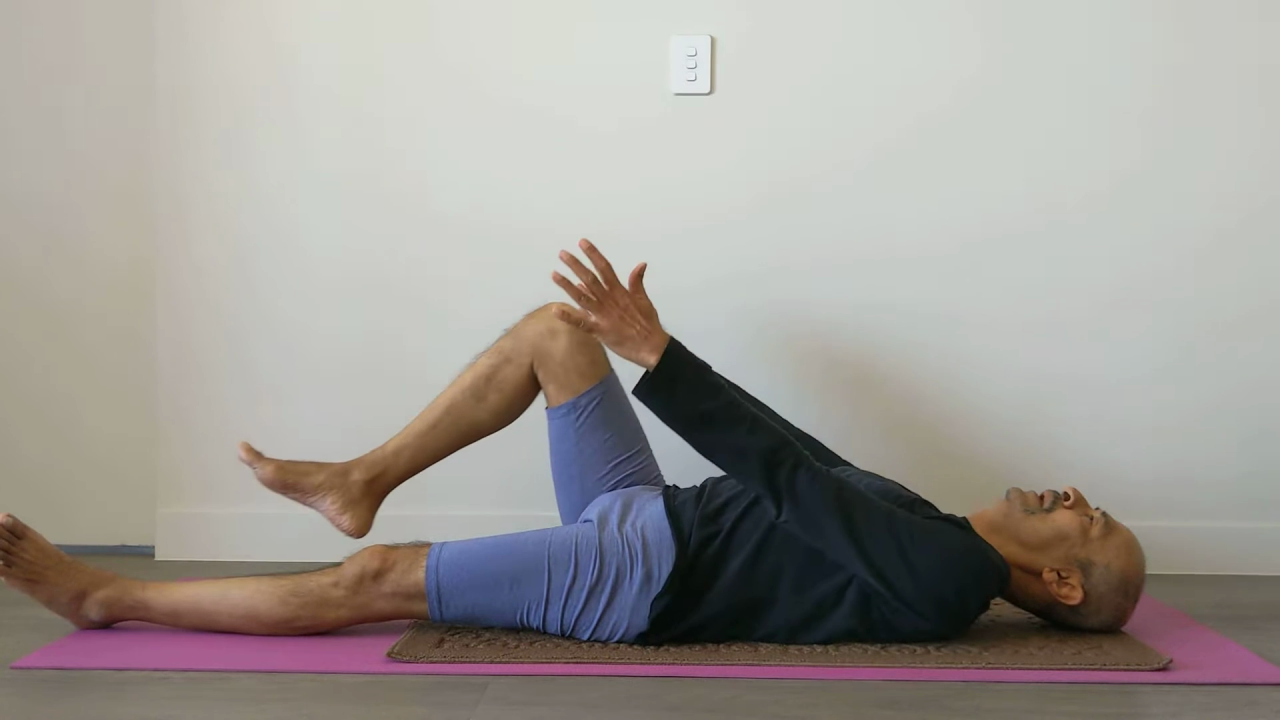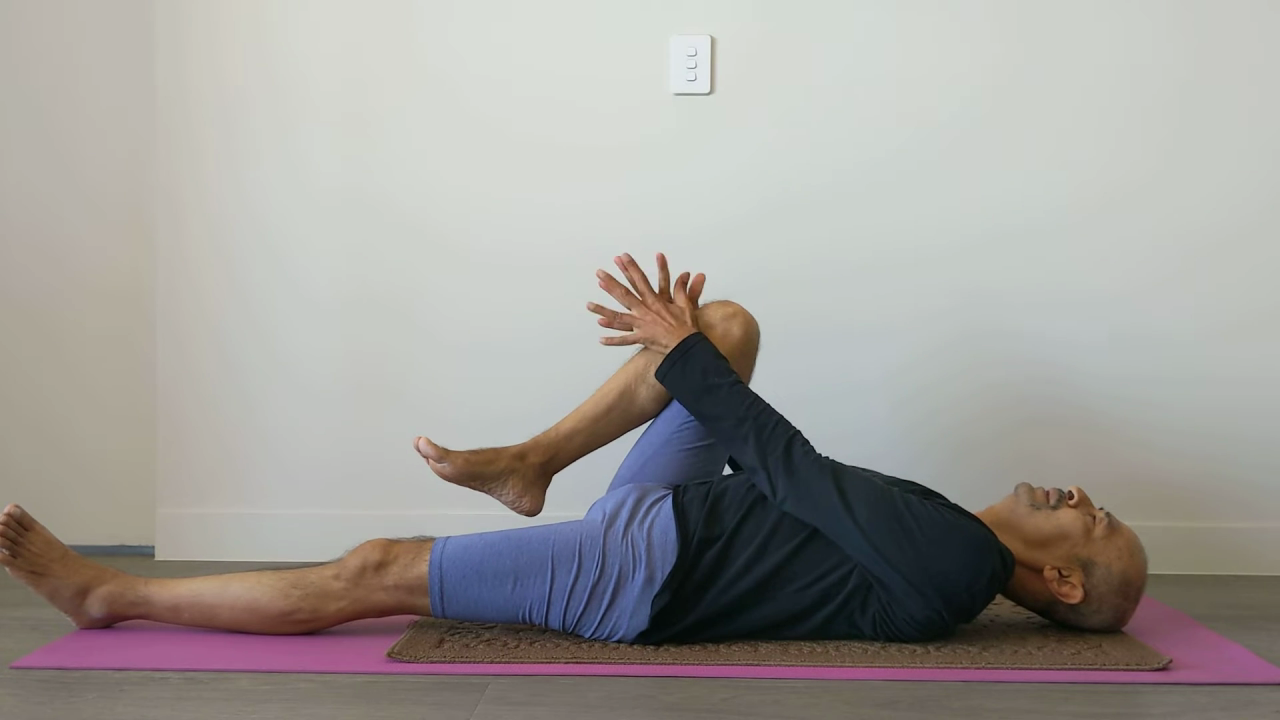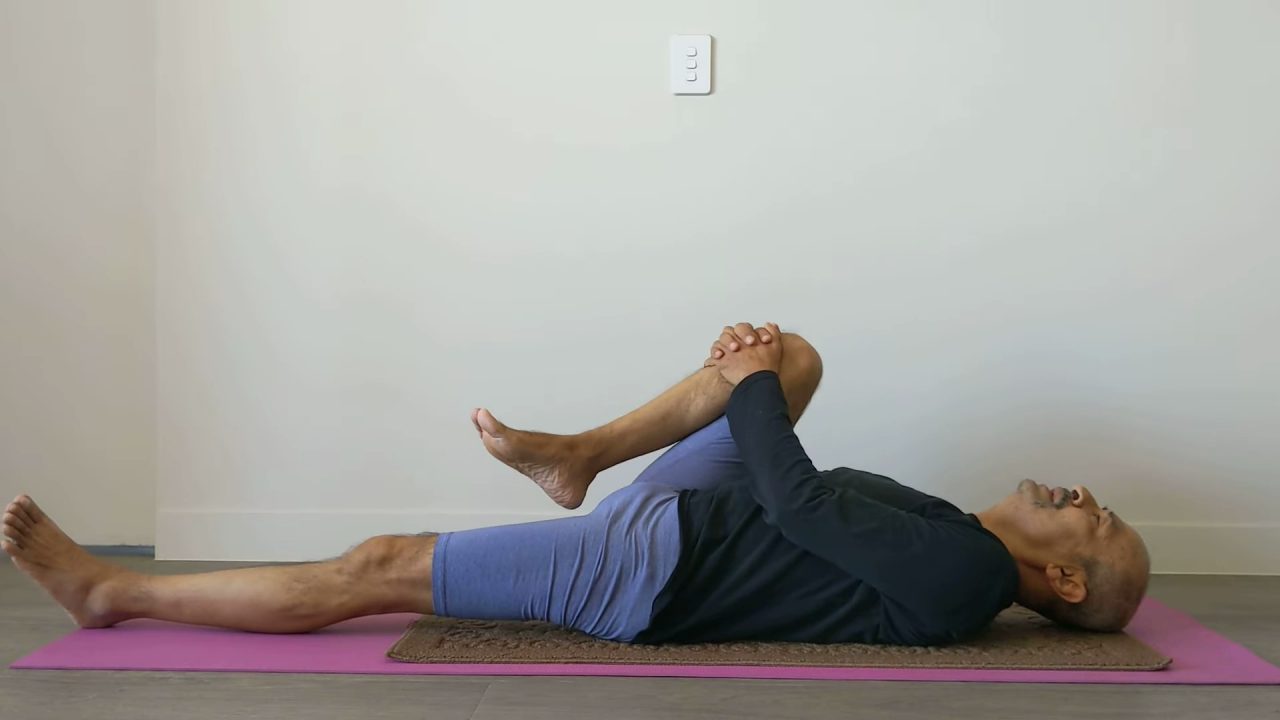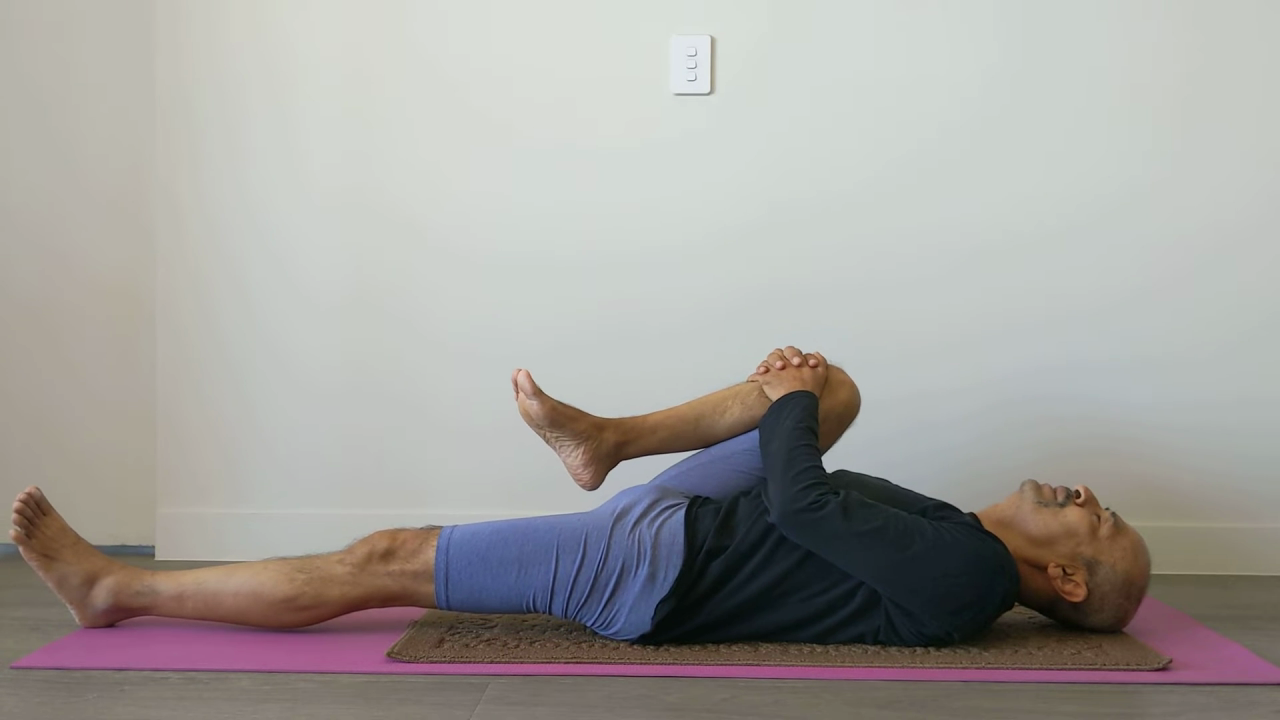
dt=1s
person 1, frame 1
left shoulder: (942, 577)
right shoulder: (928, 536)
left elbow: (787, 482)
right elbow: (797, 460)
left wrist: (654, 357)
right wrist: (655, 351)
left hip: (635, 577)
right hip: (653, 515)
left knee: (369, 583)
right knee: (544, 333)
left ankle: (104, 597)
right ankle: (354, 483)
person 1, frame 2
left shoulder: (950, 563)
right shoulder: (940, 542)
left elbow: (790, 473)
right elbow: (798, 492)
left wrist: (677, 352)
right wrist: (687, 344)
left hip: (637, 574)
right hip: (658, 518)
left knee: (371, 573)
right knee: (729, 326)
left ankle: (107, 593)
right ankle: (529, 464)
person 1, frame 3
left shoulder: (959, 573)
right shoulder: (955, 544)
left elbow: (796, 507)
right elbow: (819, 506)
left wrist: (749, 387)
right wrist: (762, 374)
left hip: (643, 572)
right hip: (672, 518)
left knee: (376, 568)
right knee: (792, 356)
left ankle: (111, 590)
right ankle: (578, 455)
person 1, frame 4
left shoulder: (963, 574)
right shoulder: (961, 544)
left elbow: (799, 509)
left wrist: (785, 403)
right wrist: (800, 397)
left hip: (648, 569)
right hip: (677, 522)
left knee: (380, 563)
right knee: (831, 391)
left ankle: (116, 588)
right ankle: (604, 439)
